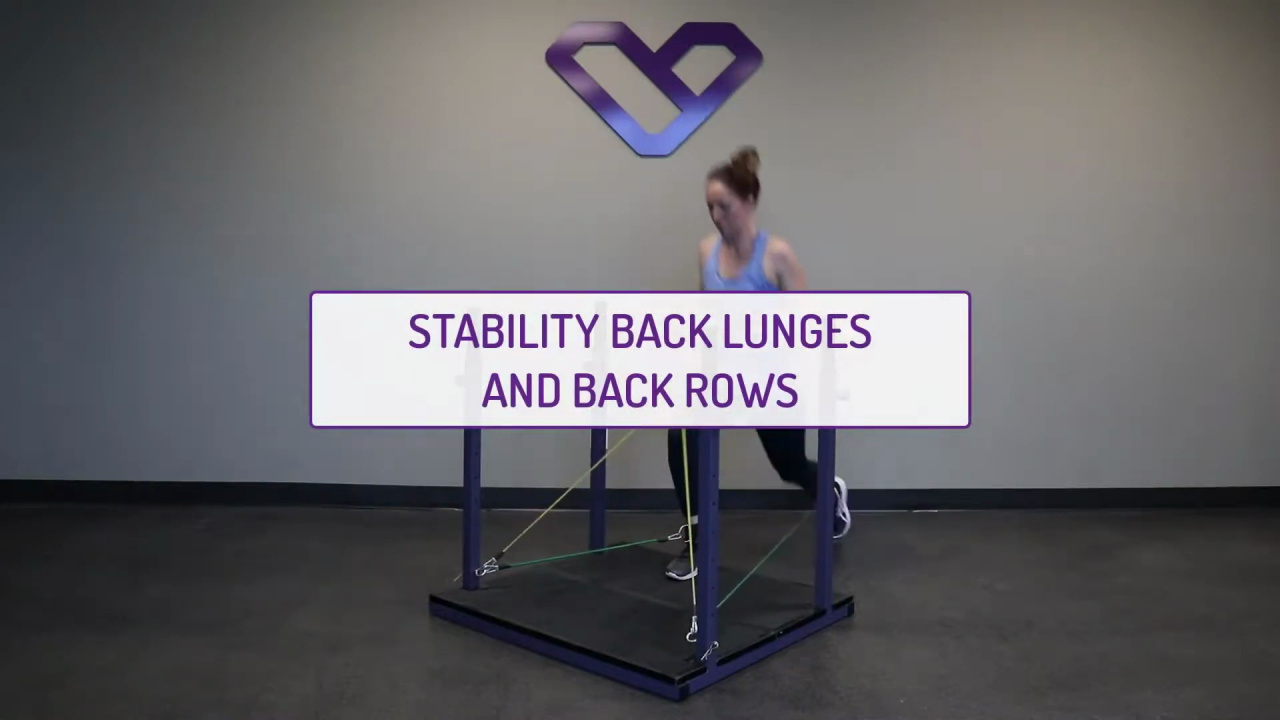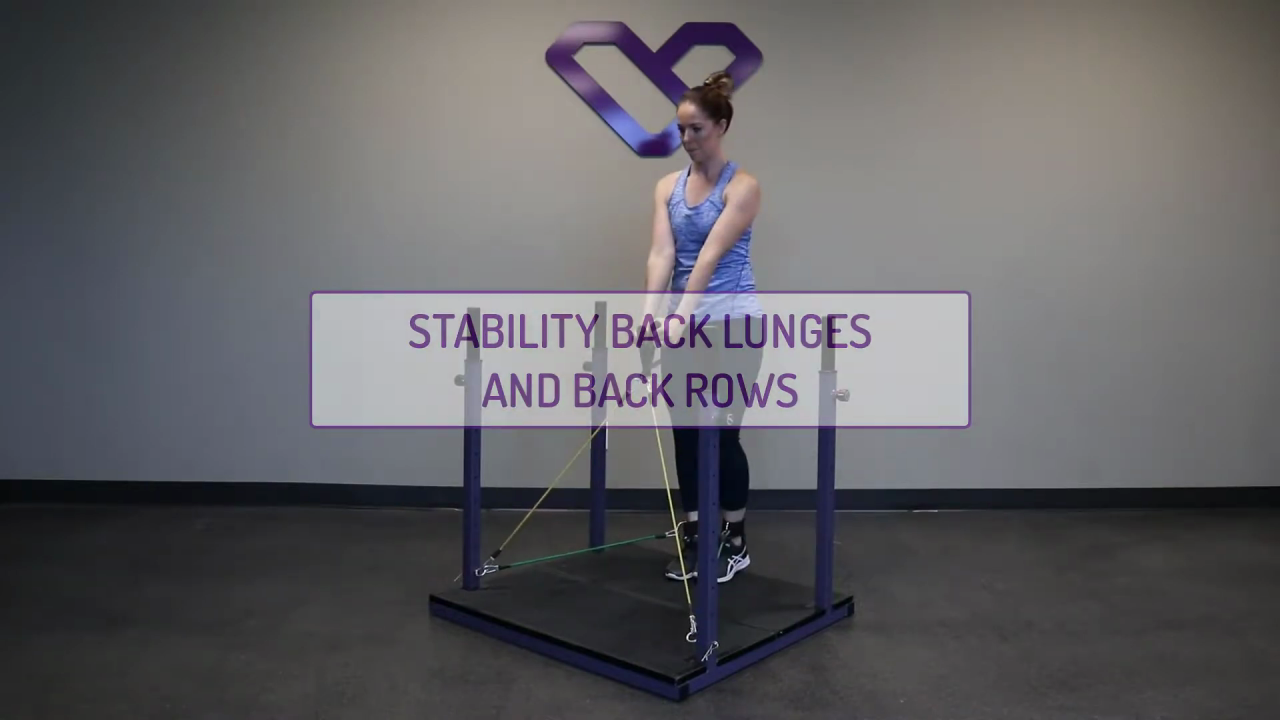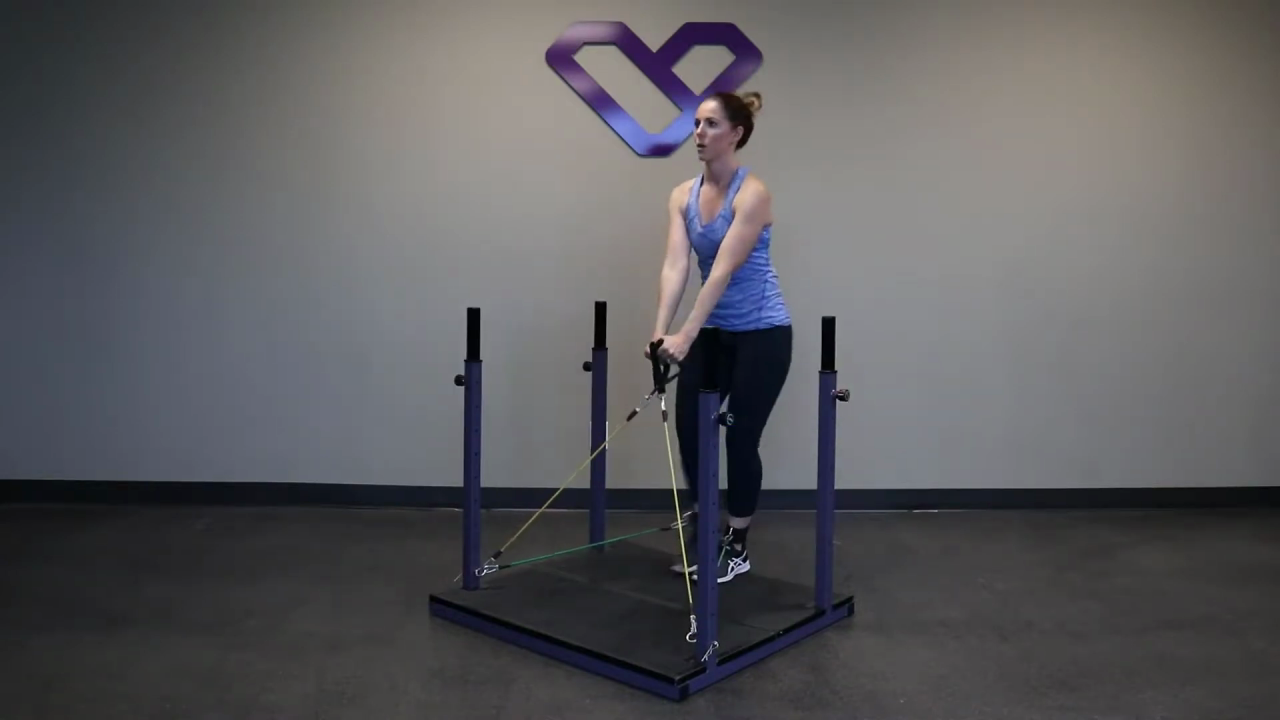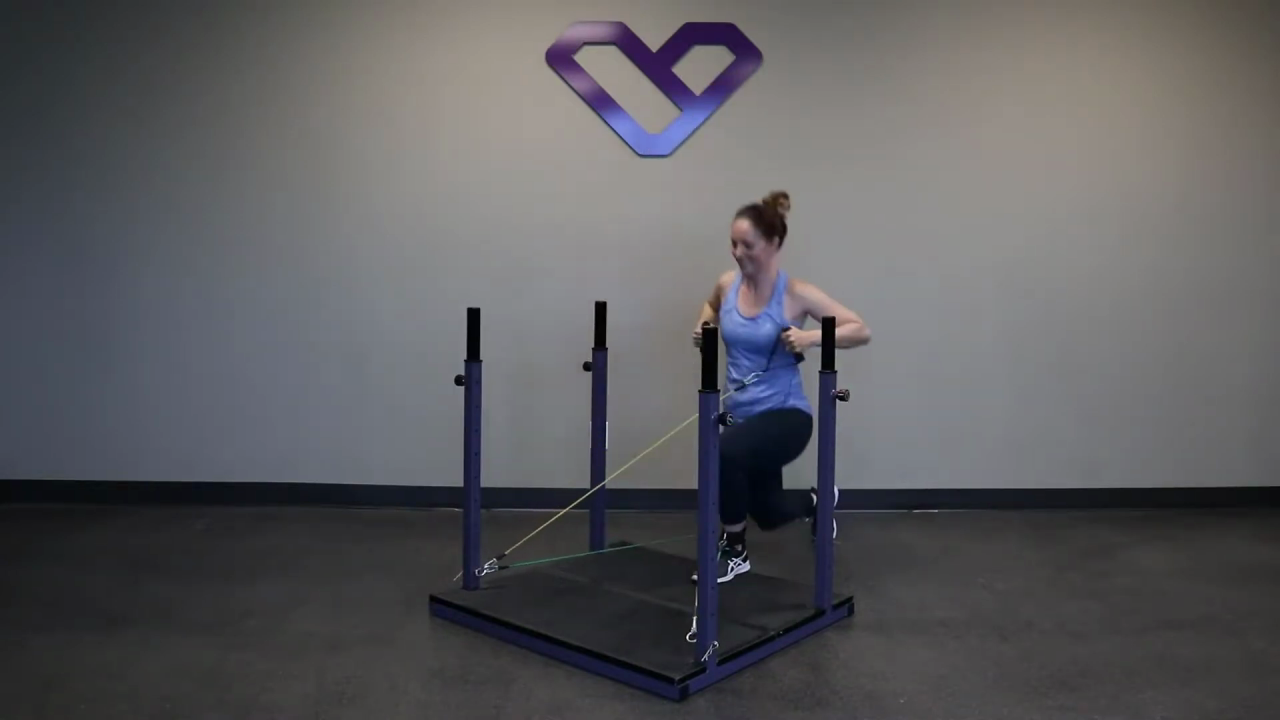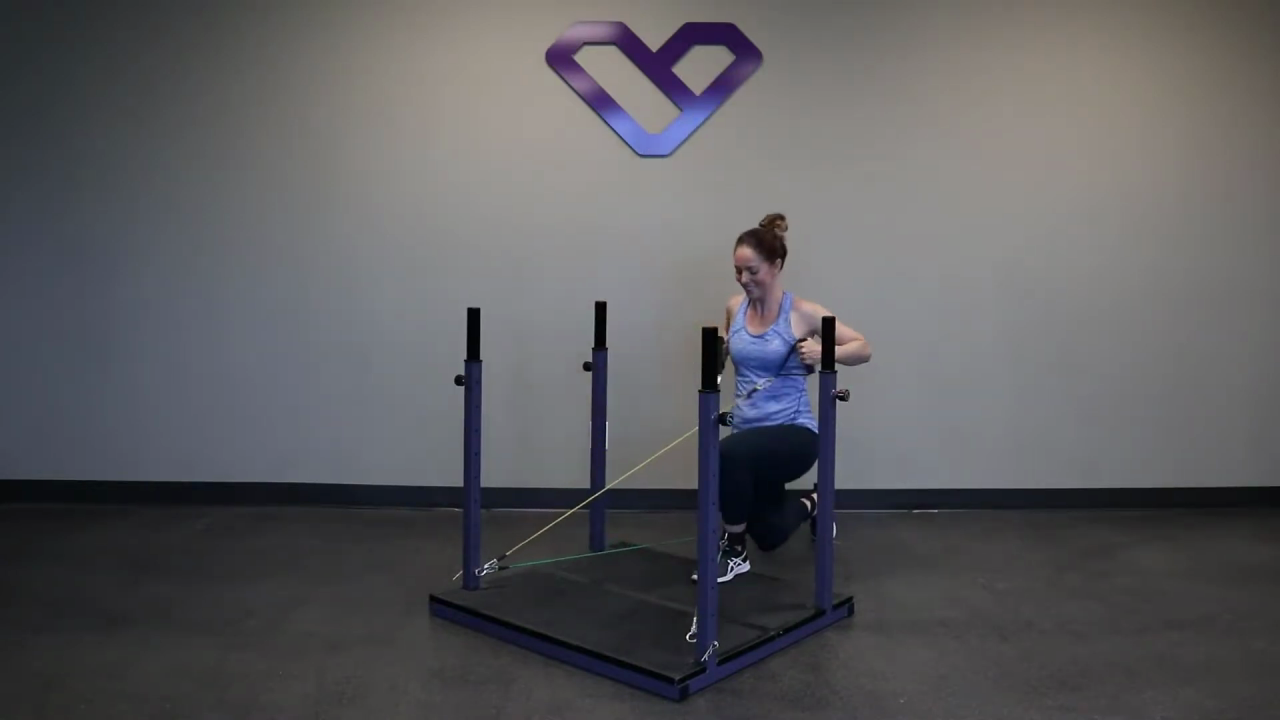
dt=0.7s
person 1, frame 1
left shoulder: (778, 255)
right shoulder: (708, 251)
left knee: (789, 465)
right knee: (681, 433)
left ankle: (833, 492)
right ankle: (697, 540)
person 1, frame 2
left shoulder: (742, 187)
right shoulder: (667, 187)
left elbow: (711, 257)
right elbow: (662, 253)
left wrist: (680, 316)
right wrist: (650, 314)
left hip: (731, 324)
right hip: (682, 325)
left knee: (721, 434)
right knee: (685, 434)
left ankle: (735, 541)
right ankle: (692, 538)
person 1, frame 3
left shoulder: (752, 193)
right shoulder: (683, 195)
left elbow: (723, 272)
right elbow: (674, 264)
left wrist: (686, 335)
right wrist: (660, 327)
left hip: (762, 331)
right hip: (715, 330)
left knee: (739, 439)
right knee: (688, 430)
left ankle: (736, 546)
right ankle: (700, 528)
person 1, frame 4
left shoulder: (796, 293)
right shoulder: (727, 284)
left elbow: (861, 331)
right elbow: (712, 306)
left wrist: (811, 337)
right wrist: (704, 326)
left hip: (786, 414)
right hip: (741, 416)
left knee: (725, 455)
right knee: (768, 513)
left ankle: (734, 551)
right ankle: (819, 501)
person 1, frame 5
left shoulder: (803, 312)
right shoulder: (735, 308)
left elbow: (863, 349)
left wrist: (822, 352)
left hip: (793, 431)
right hip: (749, 428)
left knee: (729, 454)
right knee: (769, 536)
left ankle: (733, 551)
right ankle: (814, 505)
